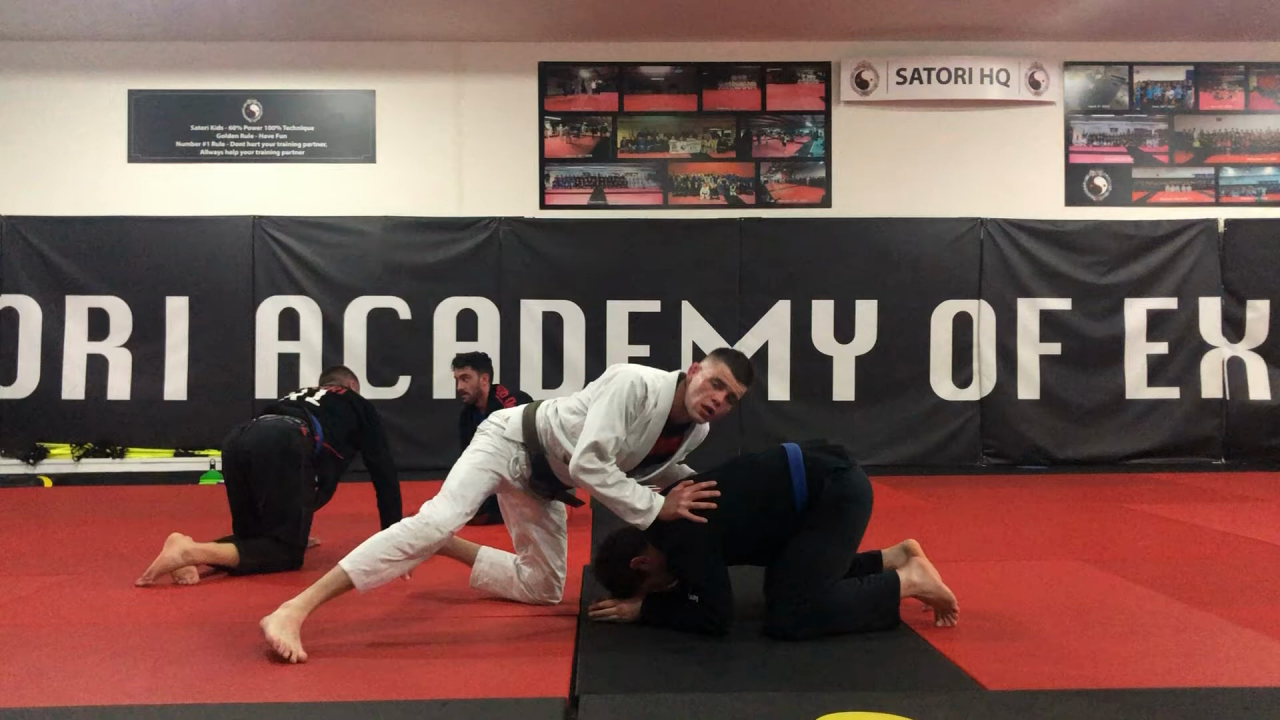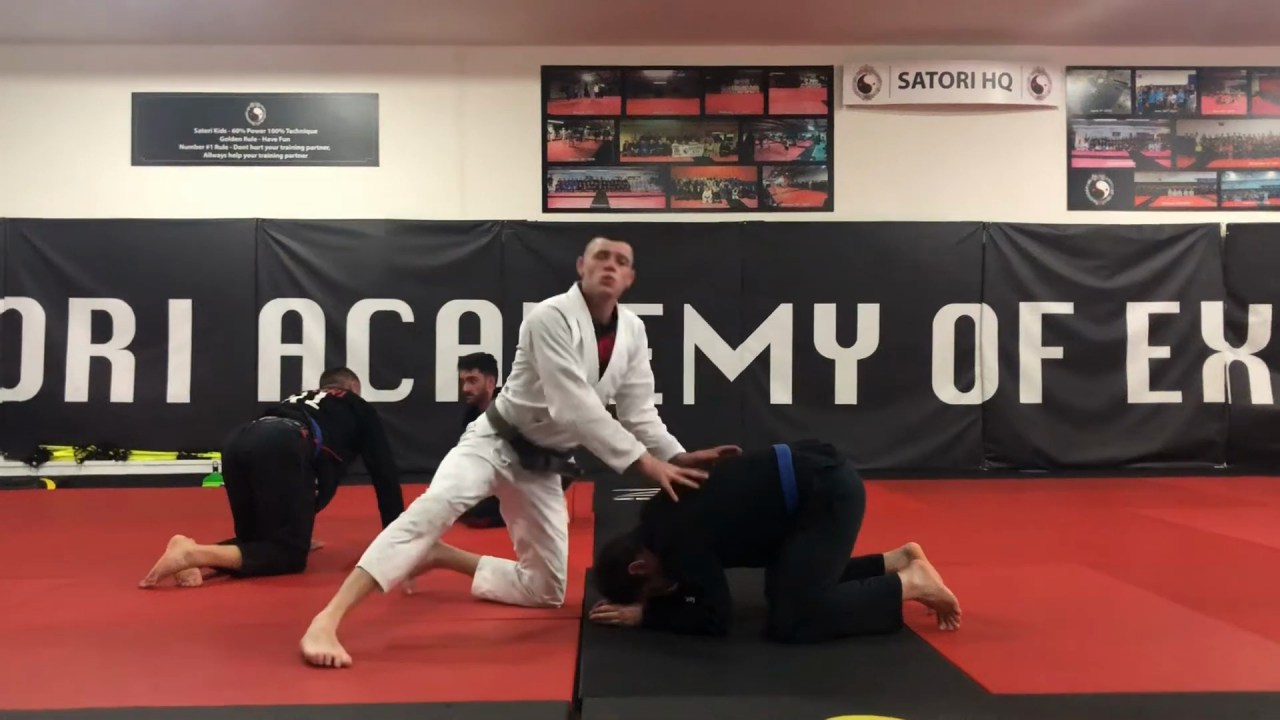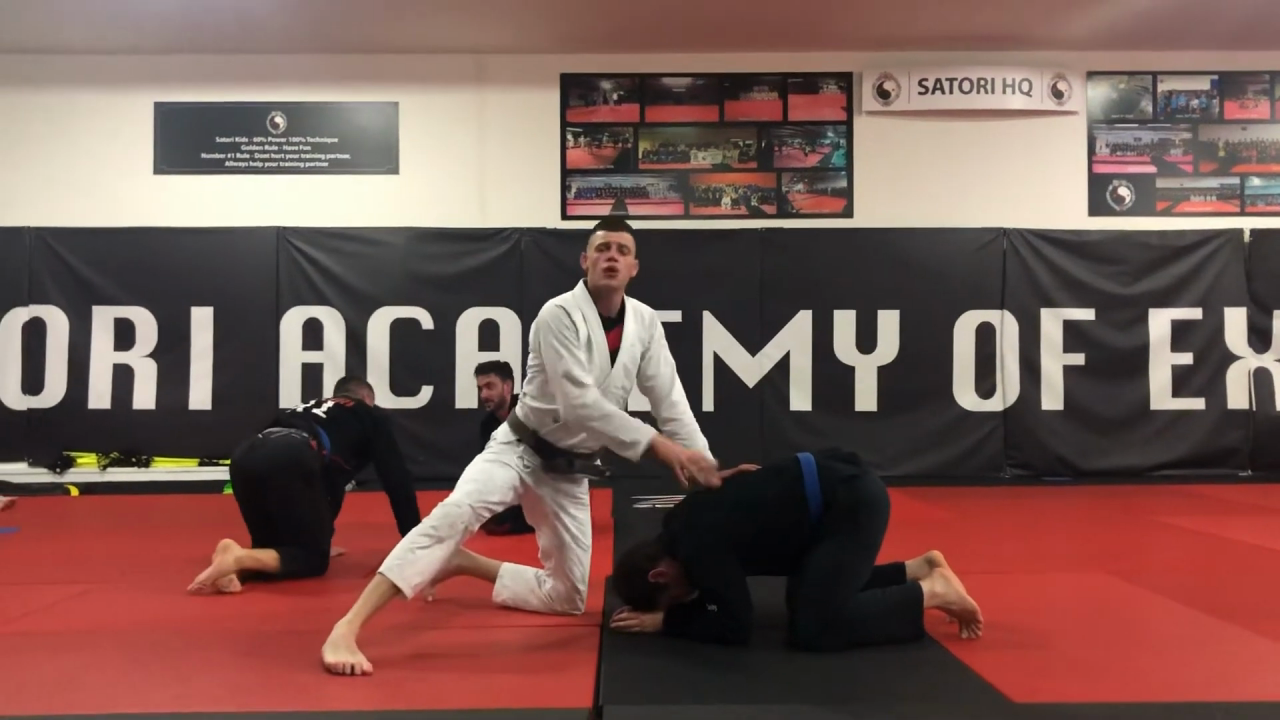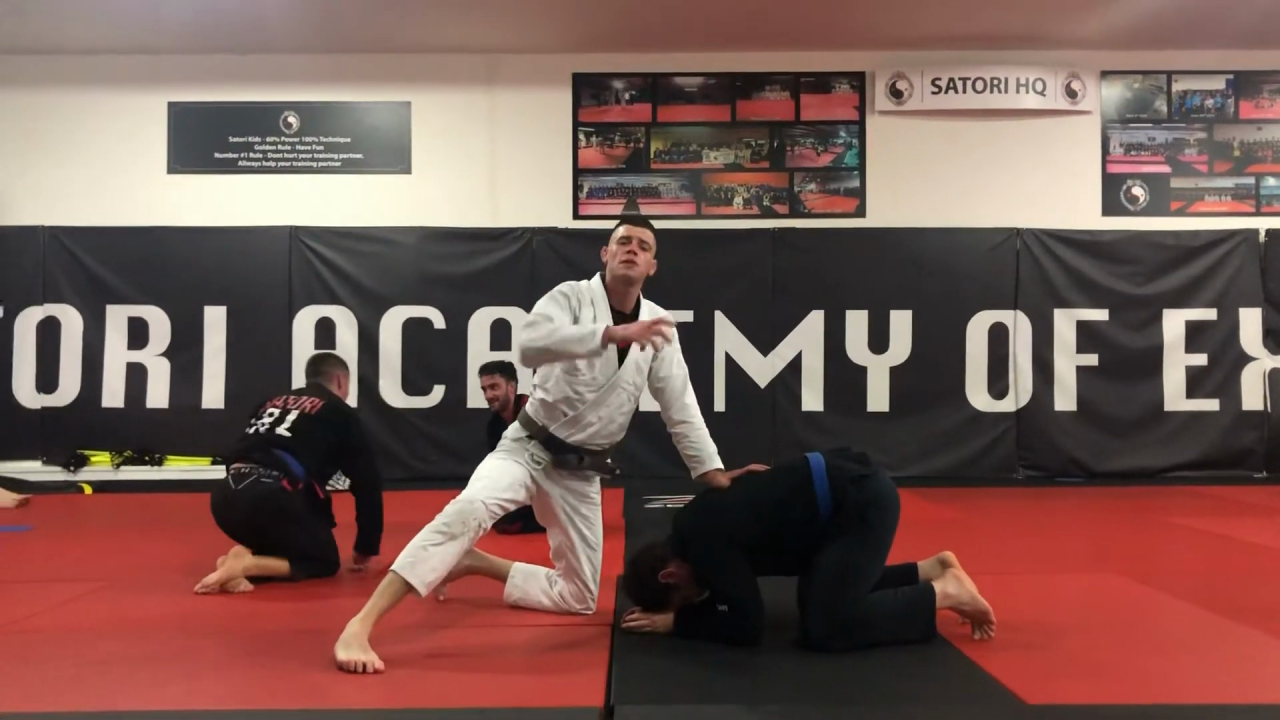
dt=0.7s
person 1, frame 1
left shoulder: (697, 429)
right shoulder: (634, 384)
left elbow: (651, 467)
right elbow: (589, 464)
left wrist: (690, 486)
right wrist: (657, 509)
left hip: (543, 478)
right hip: (513, 442)
left knee: (545, 588)
right knee: (441, 520)
left ankle: (446, 545)
right ankle: (295, 611)
person 1, frame 2
left shoulder: (633, 330)
right shoulder: (551, 317)
left elbow: (639, 411)
right elbow: (575, 406)
left wrist: (679, 457)
right wrist: (644, 462)
left hip: (542, 464)
right hip: (496, 441)
left knee: (547, 590)
right knee: (439, 504)
left ankle: (439, 556)
right ankle: (329, 619)
person 1, frame 3
left shoulder: (644, 322)
right shoulder: (560, 314)
left elbow: (670, 399)
right elbow: (578, 403)
left wrist: (702, 465)
right wrist: (657, 443)
left hip: (570, 471)
right hip: (523, 450)
left knee: (570, 599)
right knee: (459, 514)
left ankle: (462, 563)
right ankle: (347, 629)
person 1, frame 4
left shoulder: (656, 323)
right shoulder: (572, 296)
left elbow: (680, 406)
right elbow: (531, 344)
left wrist: (714, 472)
right wrist: (611, 333)
left hip: (581, 470)
right hip: (531, 447)
left knee: (579, 598)
right knee: (469, 511)
left ankle: (470, 563)
right ankle: (360, 627)
person 2, frame 1
left shoulder: (682, 535)
left elbow: (715, 617)
right elbow: (696, 584)
left wrist: (642, 607)
right wrist: (640, 596)
left hip: (838, 492)
right hip: (823, 480)
left knee: (788, 616)
right knee: (784, 584)
left ankle: (909, 580)
right ankle: (896, 557)
person 2, frame 2
left shoulder: (675, 537)
right shoulder: (661, 520)
left elbow: (715, 618)
right elbow: (699, 588)
left wrist: (643, 612)
right wrist: (644, 600)
left hip: (828, 491)
right hip: (817, 479)
left knee: (790, 619)
right knee: (786, 586)
left ankle: (909, 583)
right ankle: (898, 560)
person 2, frame 3
left shoulder: (697, 543)
right shoulder: (683, 528)
left elbow: (736, 626)
right elbow: (721, 595)
left wrist: (663, 619)
right wrist: (671, 608)
left hip: (853, 500)
right hip: (839, 489)
left knee: (812, 627)
right knee: (805, 597)
left ankle: (931, 592)
right ankle: (920, 568)
person 2, frame 4
left shoulder: (704, 544)
right shoulder: (692, 529)
left elbow: (747, 626)
right elbow: (733, 597)
left wrist: (673, 620)
right wrist: (666, 608)
left hip: (862, 500)
right hip: (849, 488)
left knee: (823, 628)
right knee: (819, 598)
left ankle: (944, 593)
right ankle: (933, 569)
person 3, frame 1
left shoulder: (299, 398)
right shoulder: (359, 406)
right elbow: (383, 469)
left wrist: (295, 531)
left hip: (238, 441)
right hip: (281, 448)
left knee: (255, 535)
right knee: (287, 551)
left ankle: (194, 554)
right ankle: (190, 551)
person 3, frame 2
left shoulder: (299, 400)
right shoulder: (360, 409)
right elbow: (384, 472)
left wrist: (298, 532)
left hip: (238, 442)
right hip: (280, 450)
left knee: (257, 538)
right knee: (289, 554)
left ankle: (197, 558)
right ankle: (194, 554)
person 3, frame 3
left shoulder: (307, 408)
right shoulder: (370, 418)
right elbow: (397, 479)
left wrist: (319, 539)
left hip: (245, 457)
right hip: (290, 462)
left knee: (275, 546)
right knee: (313, 559)
left ankle: (233, 560)
right ankle: (238, 558)
person 3, frame 4
left shoulder: (272, 403)
right shoulder: (340, 414)
right elbow: (367, 483)
right wrist: (366, 547)
left hip: (226, 498)
right hip: (270, 499)
left knee: (286, 547)
right knee: (324, 561)
left ankle: (242, 560)
right ankle: (246, 564)
